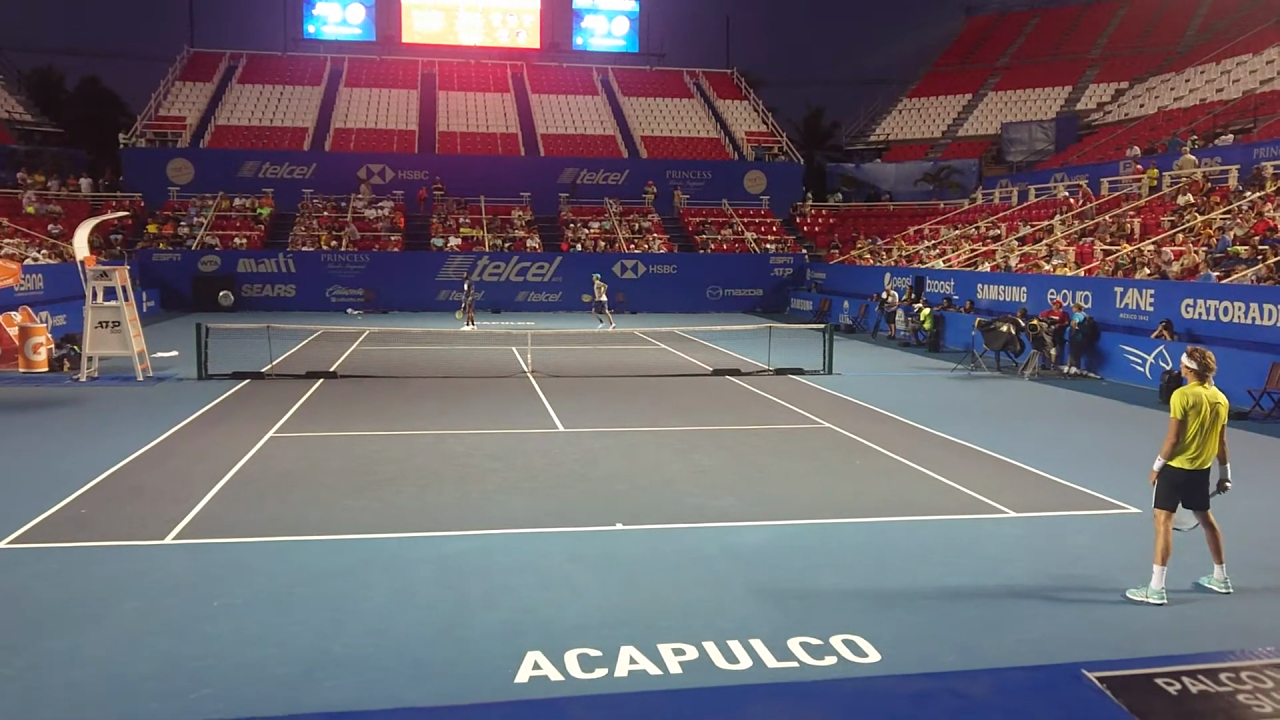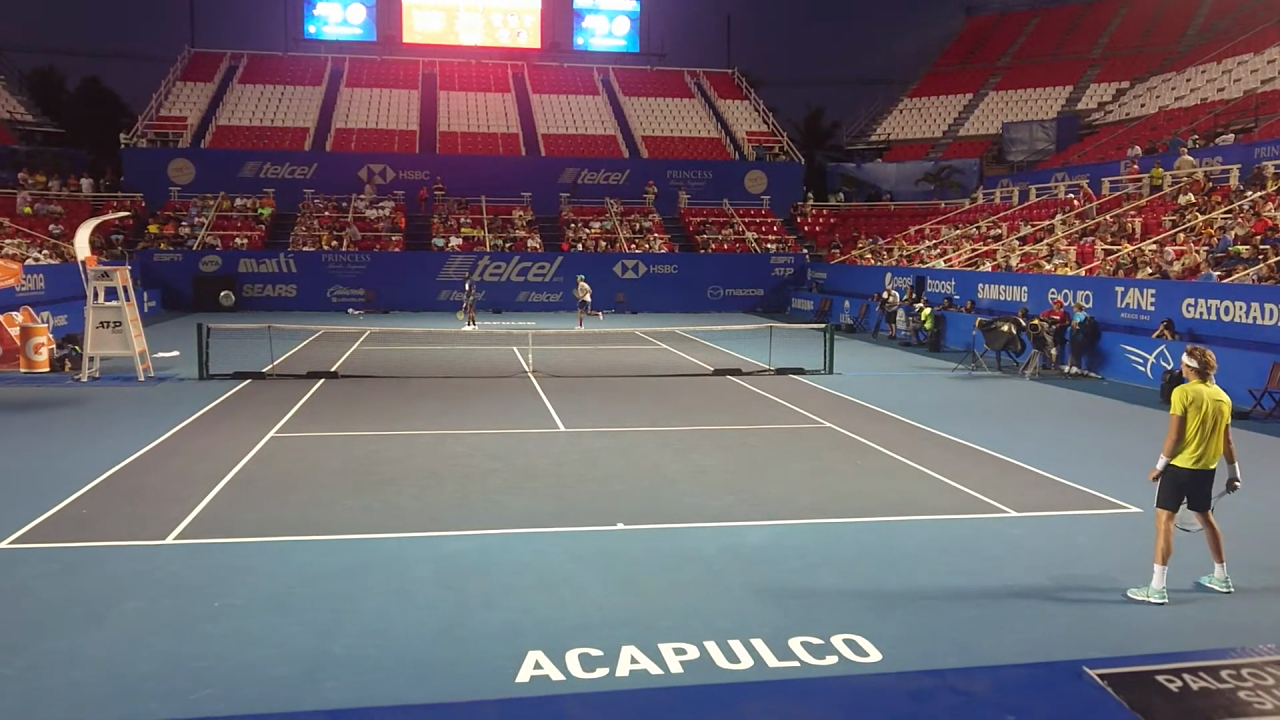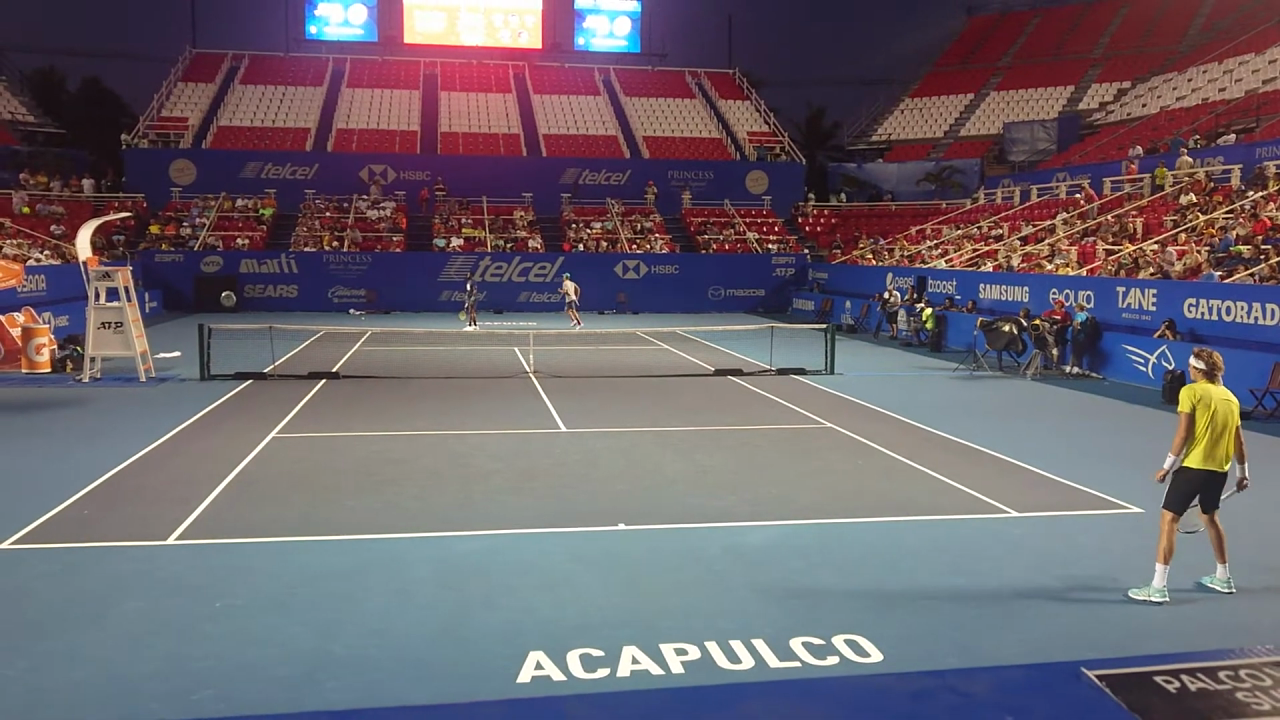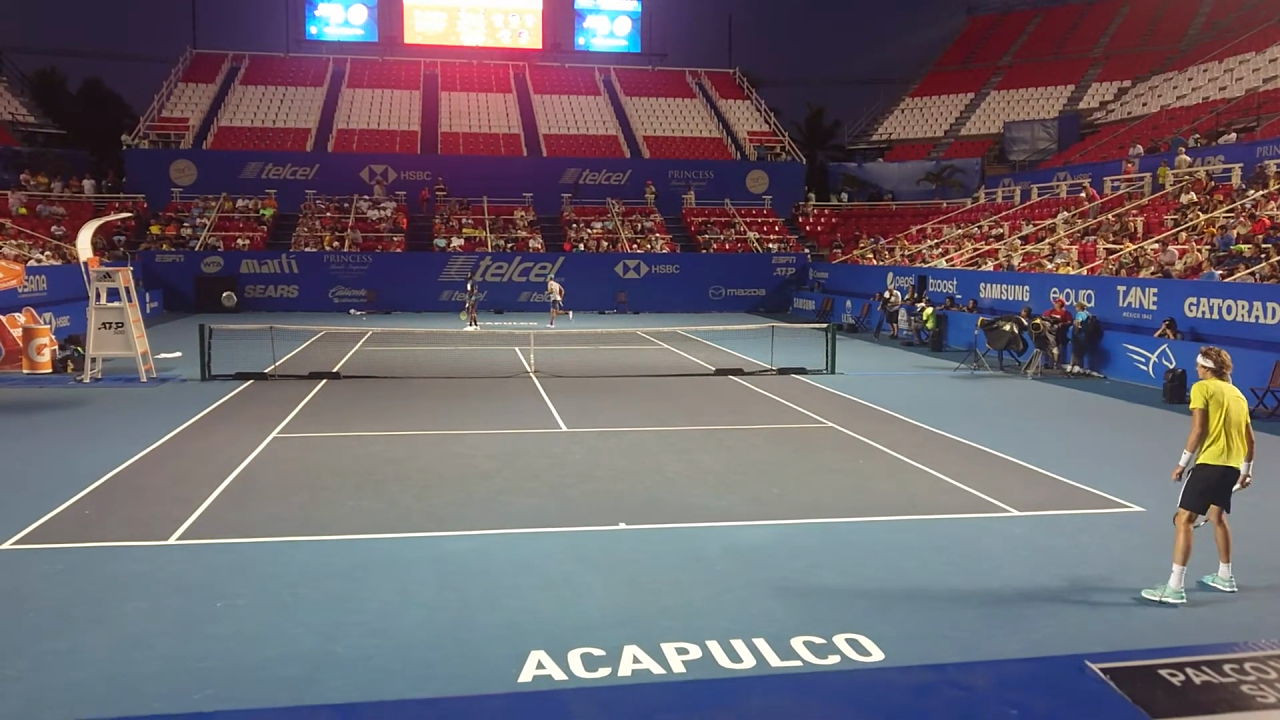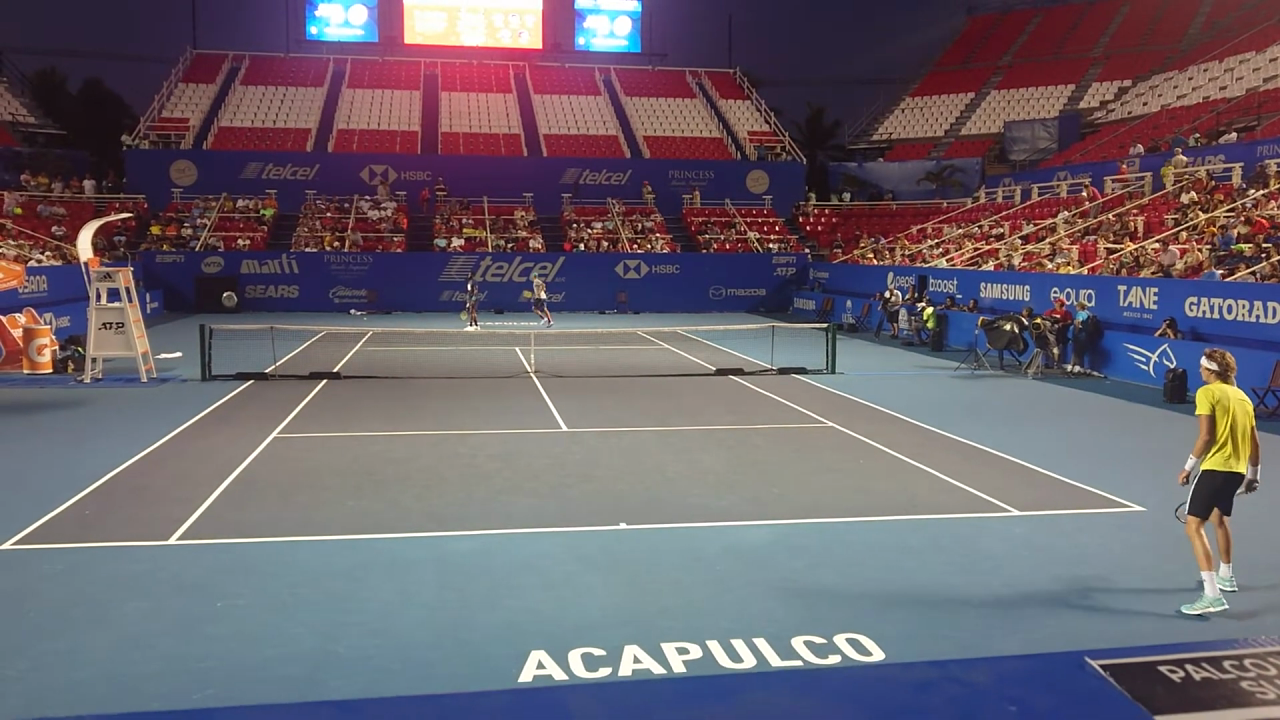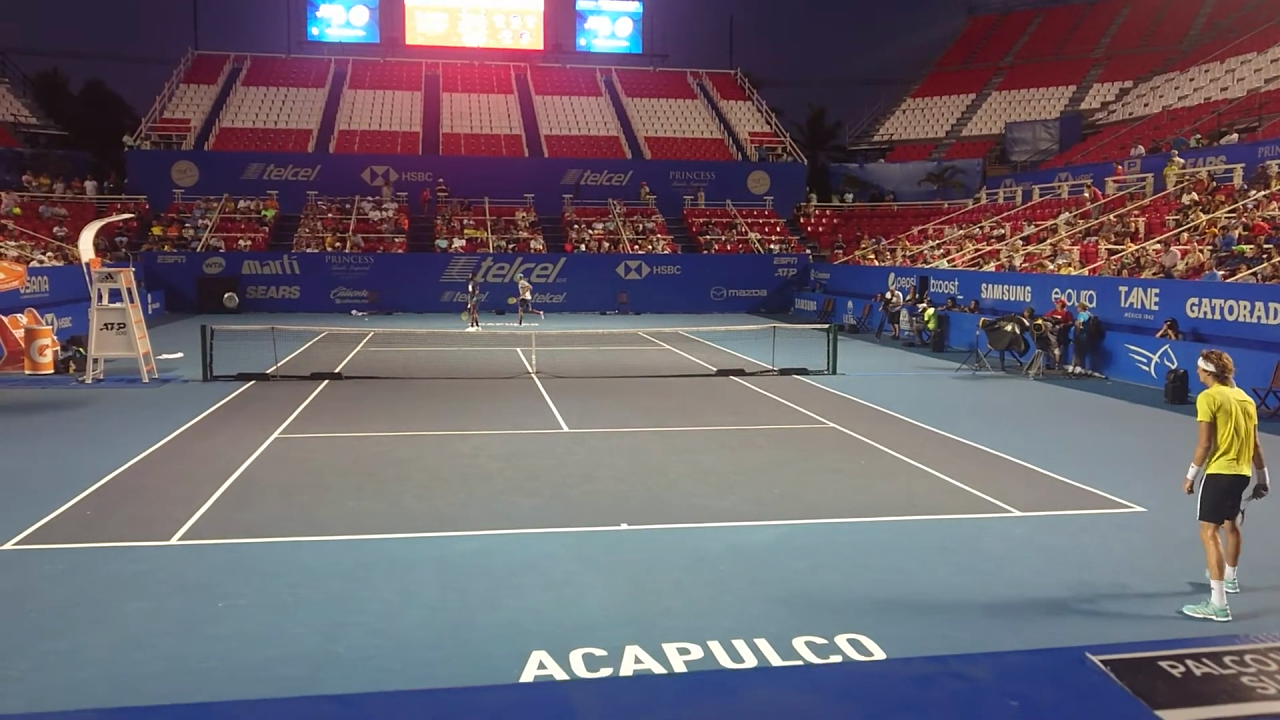
dt=0.2s
person 1, frame 1
left shoulder: (1183, 395)
right shoulder: (1220, 398)
left elbow: (1173, 439)
right elbow: (1221, 441)
left wrist: (1157, 466)
right wrist: (1224, 474)
left hip: (1175, 468)
right hip: (1201, 470)
left knee: (1163, 522)
right knee: (1206, 520)
left ankle: (1156, 588)
right ankle: (1220, 578)
person 1, frame 2
left shoulder: (1183, 392)
right shoulder: (1223, 397)
left elbow: (1174, 436)
right elbow: (1227, 441)
left wrist: (1160, 465)
right wrist: (1234, 473)
left hip: (1180, 467)
right hip: (1206, 469)
left knee: (1164, 521)
right knee: (1206, 519)
left ankle: (1157, 588)
right ankle: (1221, 577)
person 1, frame 3
left shoulder: (1191, 392)
right shoulder: (1231, 398)
left elbow: (1183, 434)
right elbow: (1238, 441)
left wrist: (1167, 465)
right wrist: (1242, 472)
left hip: (1193, 468)
right hip: (1219, 470)
left knee: (1168, 522)
right knee: (1211, 519)
left ankle: (1158, 587)
right ankle: (1223, 578)
person 1, frame 4
left shoulder: (1202, 388)
right shoulder: (1237, 394)
left elbow: (1198, 430)
right elbow: (1250, 438)
left wrist: (1183, 462)
right wrist: (1247, 470)
left hip: (1210, 464)
right hip: (1233, 466)
left knee: (1184, 520)
right knee: (1217, 517)
left ankle: (1174, 587)
right ankle: (1225, 576)
person 1, frame 5
left shoulder: (1207, 392)
right shoulder: (1243, 397)
left elbow: (1205, 437)
right elbow: (1254, 442)
left wrist: (1189, 467)
right wrist: (1253, 475)
left hip: (1215, 469)
right hip: (1237, 471)
left knee: (1194, 526)
right knee: (1218, 518)
left ankle: (1212, 596)
right ankle: (1226, 577)
person 1, frame 6
left shoulder: (1208, 397)
right shoulder: (1245, 398)
left elbow: (1205, 444)
right elbow: (1255, 444)
left wrist: (1191, 475)
right wrist: (1262, 479)
left hip: (1219, 472)
right hip: (1242, 473)
left knee: (1209, 533)
right knee: (1231, 525)
left ankle: (1218, 604)
right ankle: (1229, 578)
